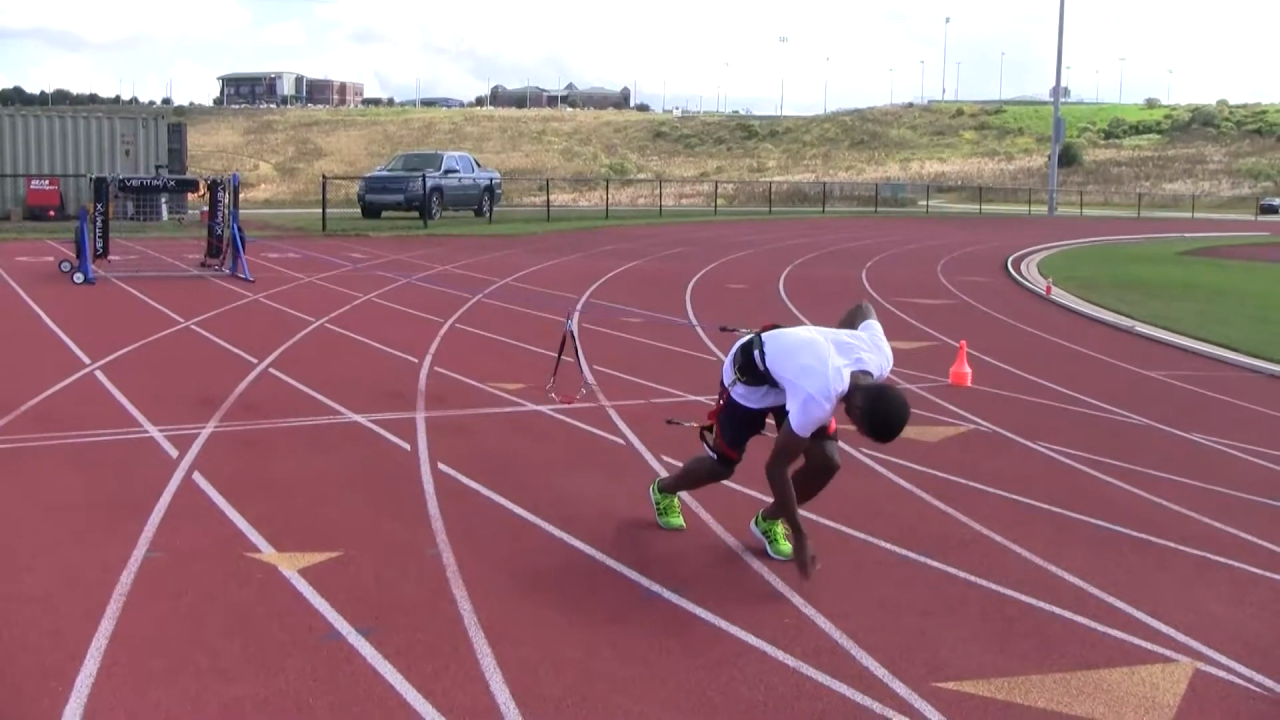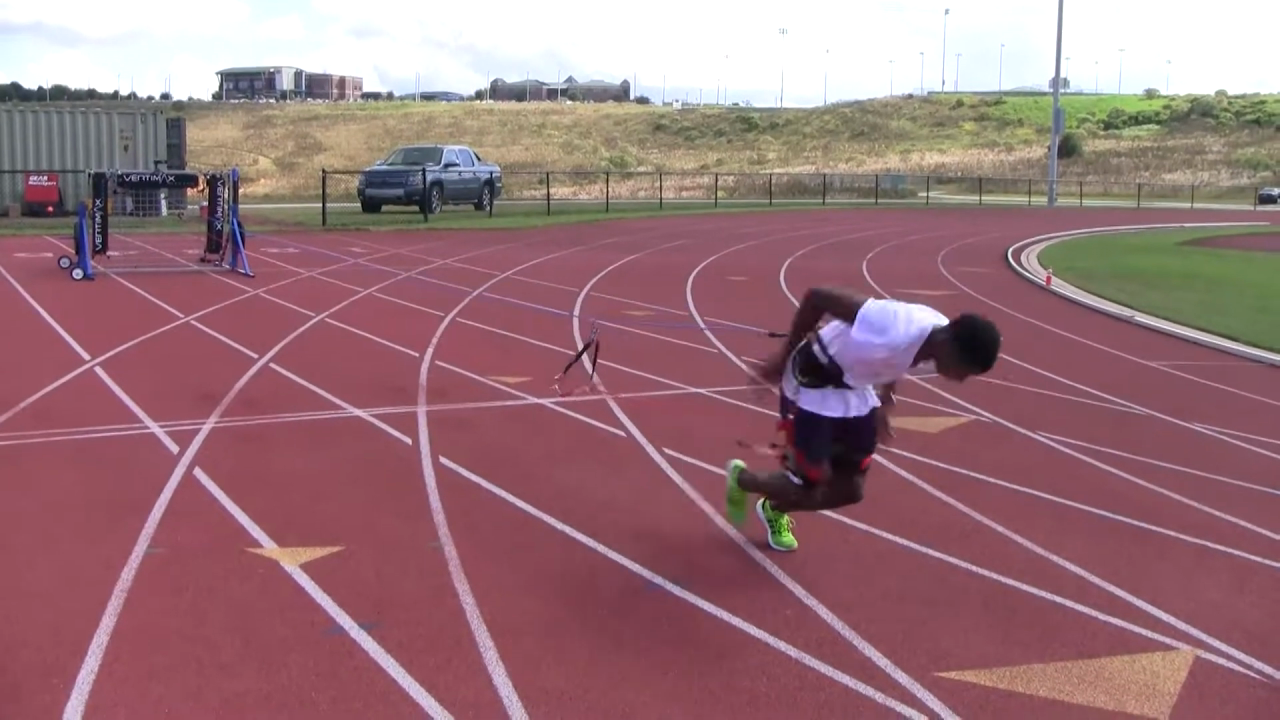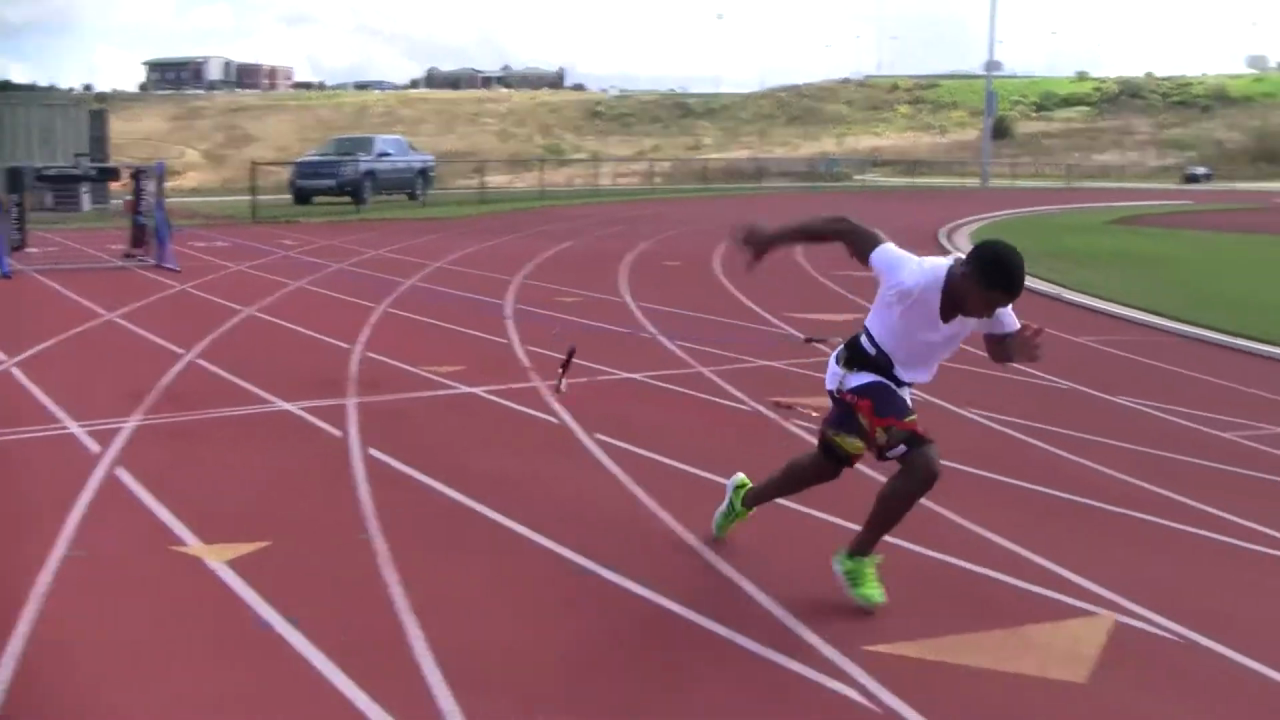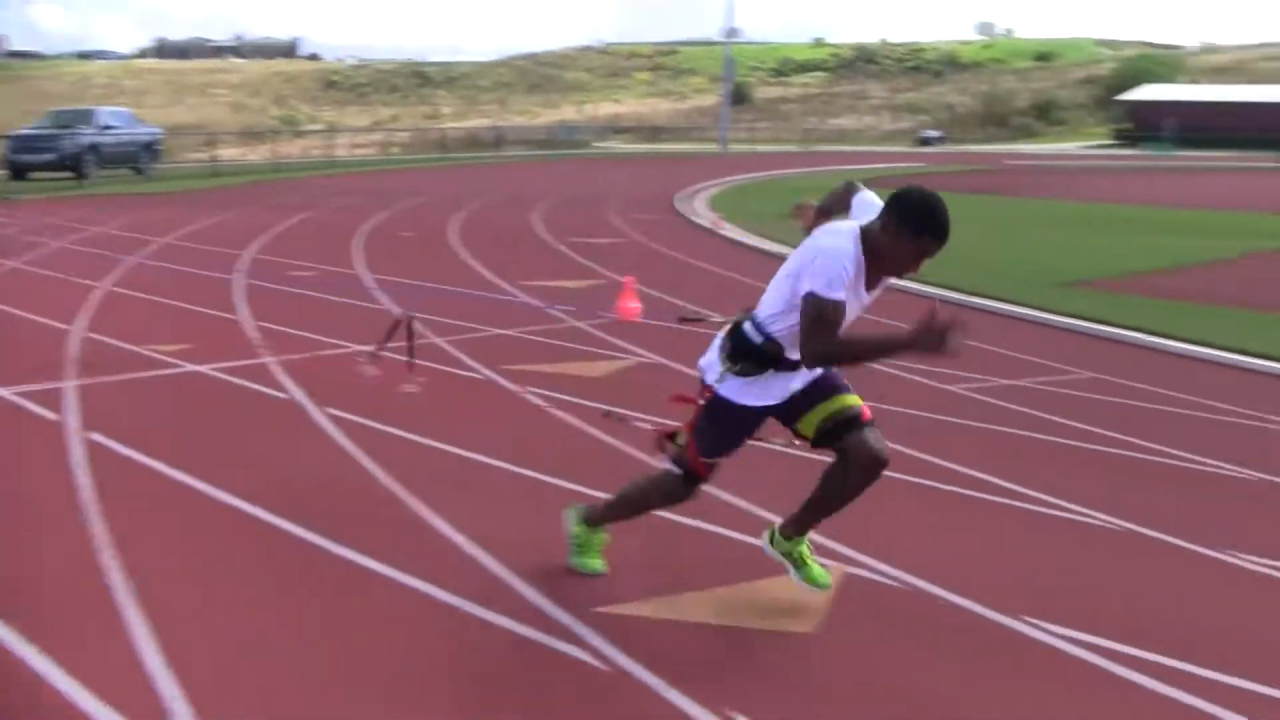
dt=0.2s
person 1, frame 1
left shoulder: (881, 358)
right shoulder: (819, 398)
left elbow: (863, 309)
right elbow: (775, 468)
right wrist: (800, 539)
left hip: (792, 352)
right hip: (751, 375)
left knee: (827, 461)
right knee: (723, 464)
left ankle: (769, 521)
right ankle: (664, 490)
person 1, frame 2
left shoulder: (948, 336)
right shoulder: (893, 331)
right elbow: (816, 296)
left wrist: (884, 404)
right wrist: (784, 356)
left hip: (855, 389)
right hip: (811, 383)
left knee: (849, 491)
right knee: (803, 490)
left ankle: (774, 510)
right ankle: (744, 479)
person 1, frame 3
left shoulder: (992, 299)
right shoulder: (909, 277)
left elbow: (1002, 349)
right elbow: (847, 228)
left wrist: (1020, 347)
right wrist: (768, 238)
left hip: (896, 385)
right hip: (860, 375)
left knee: (826, 469)
right knee: (924, 466)
left ankle: (744, 497)
right ankle: (855, 557)
person 1, frame 4
left shoulder: (876, 217)
right shoulder: (833, 257)
left elbow: (851, 193)
right elbow: (818, 349)
right wrist: (908, 342)
left hip: (801, 370)
right hip: (745, 371)
left knee: (869, 456)
right knee: (685, 481)
left ankle: (789, 537)
right ankle: (587, 523)
